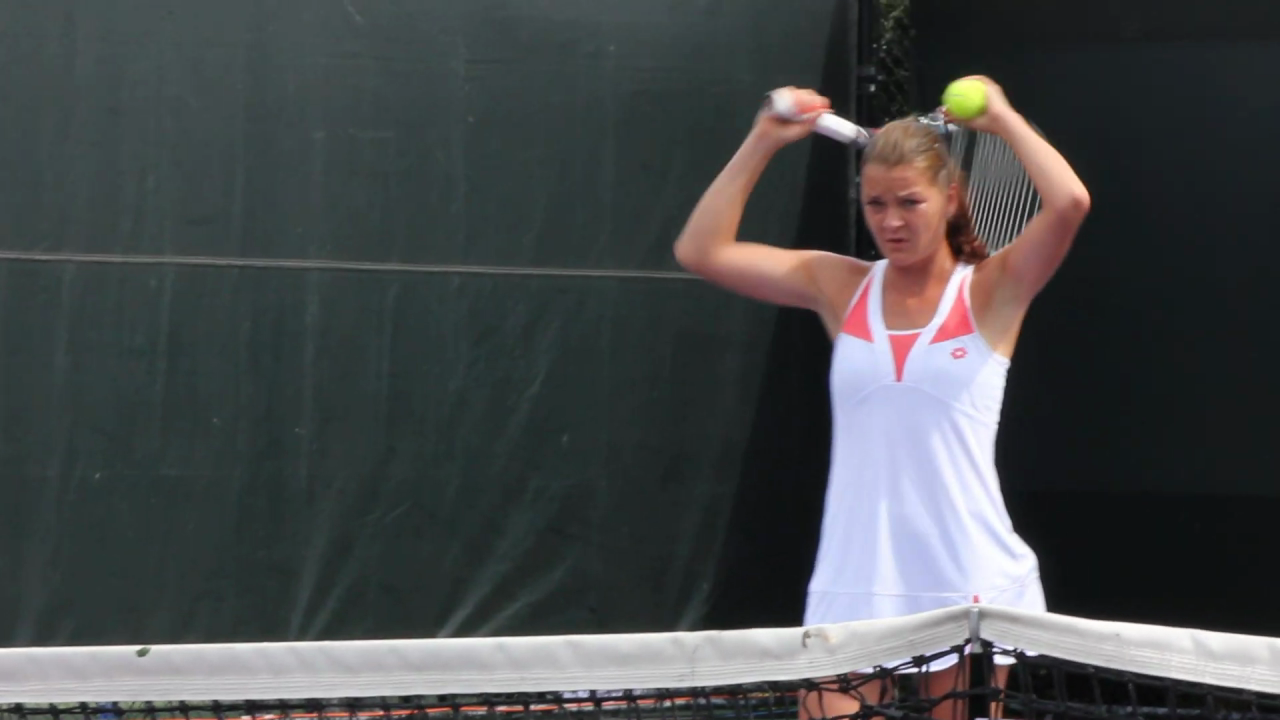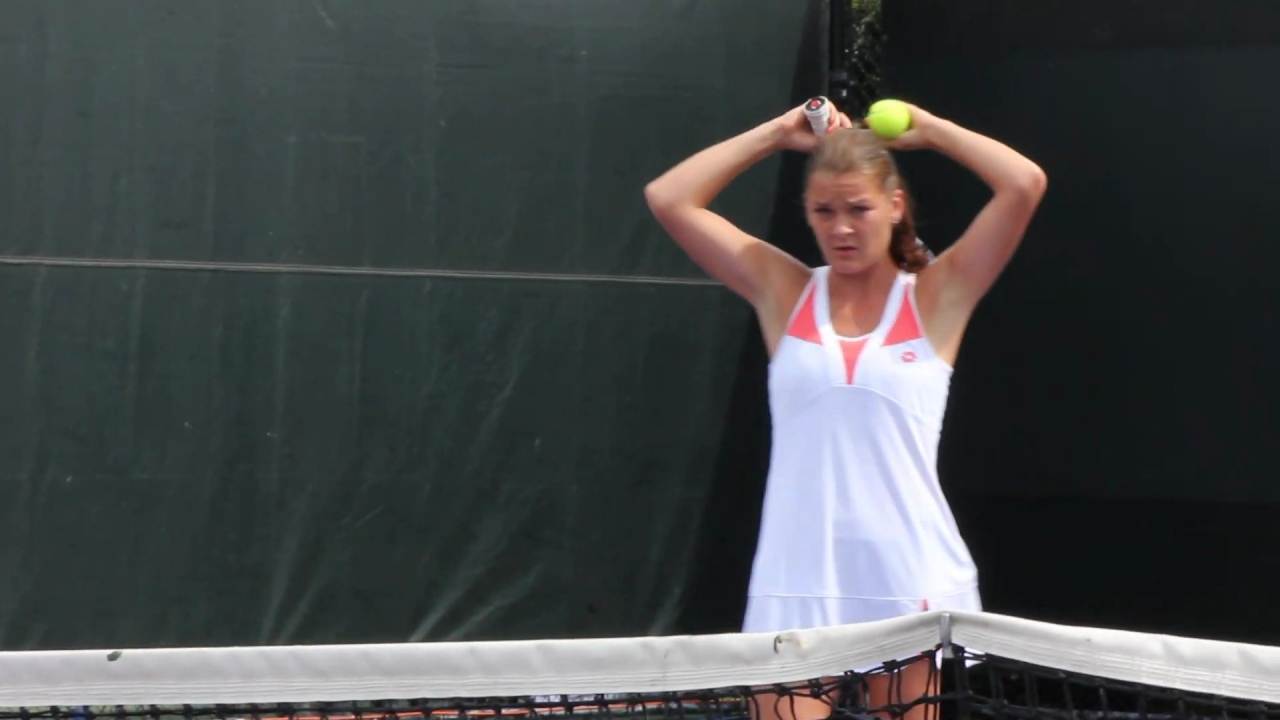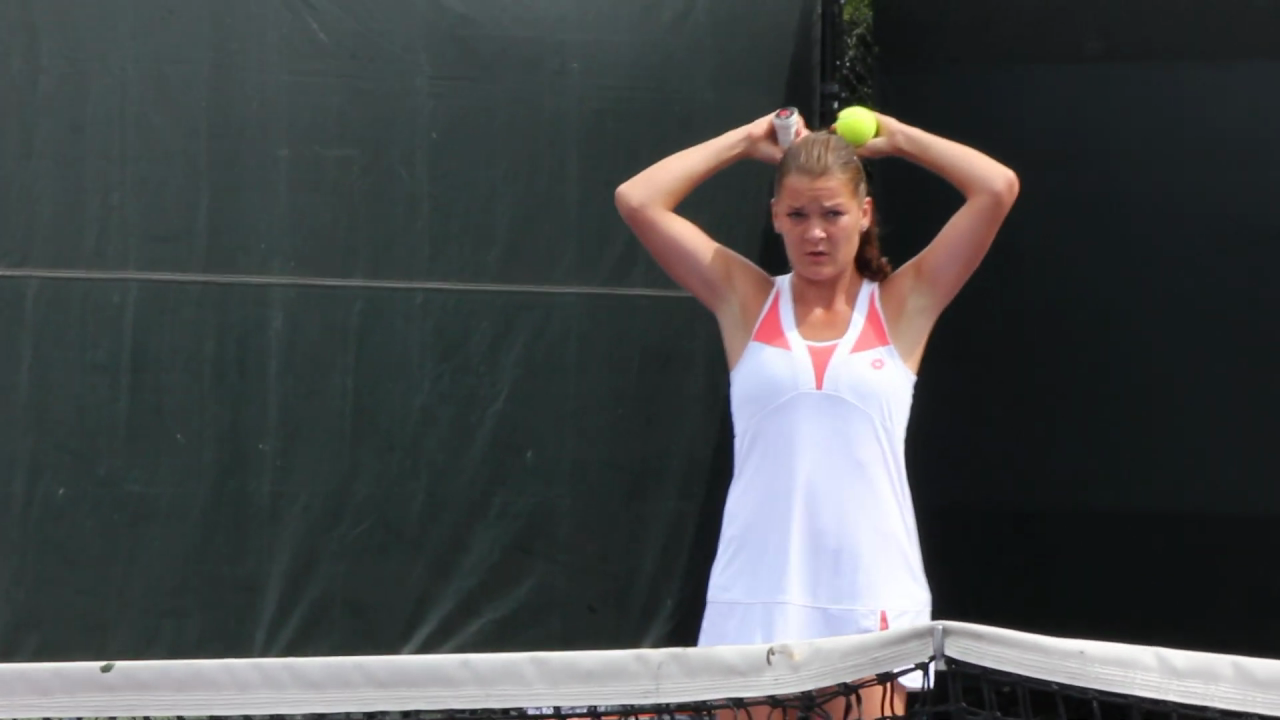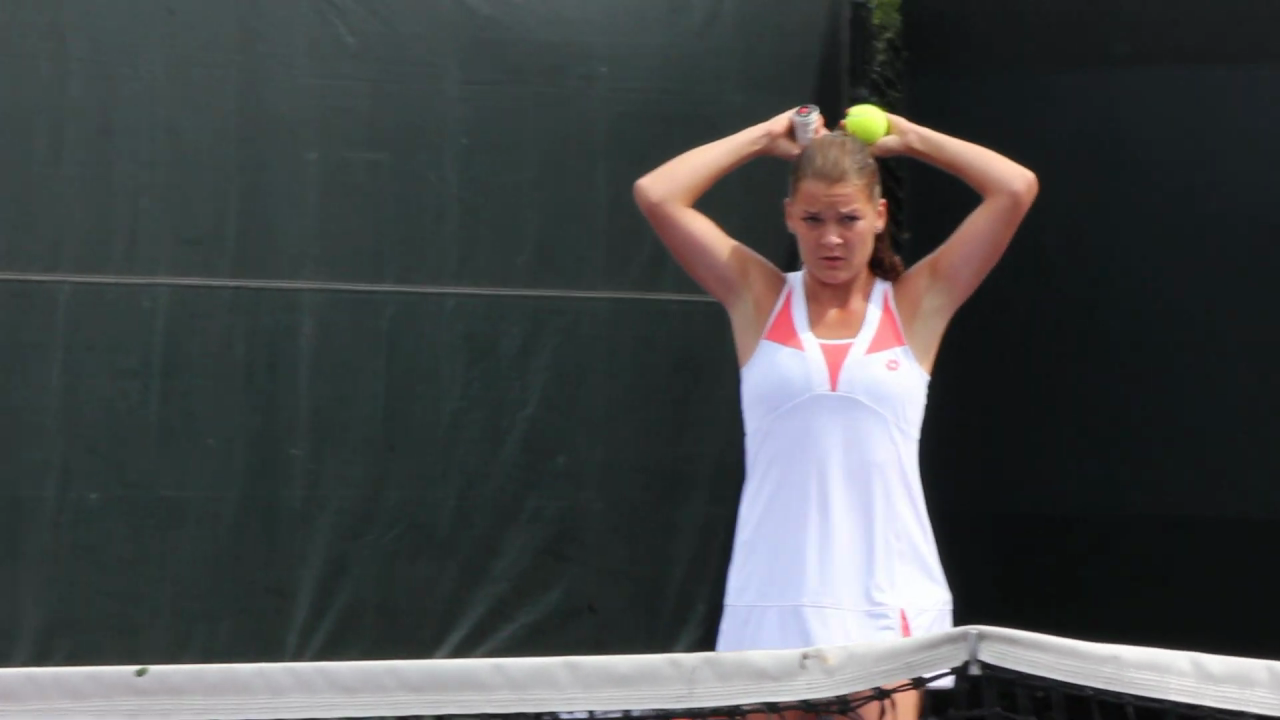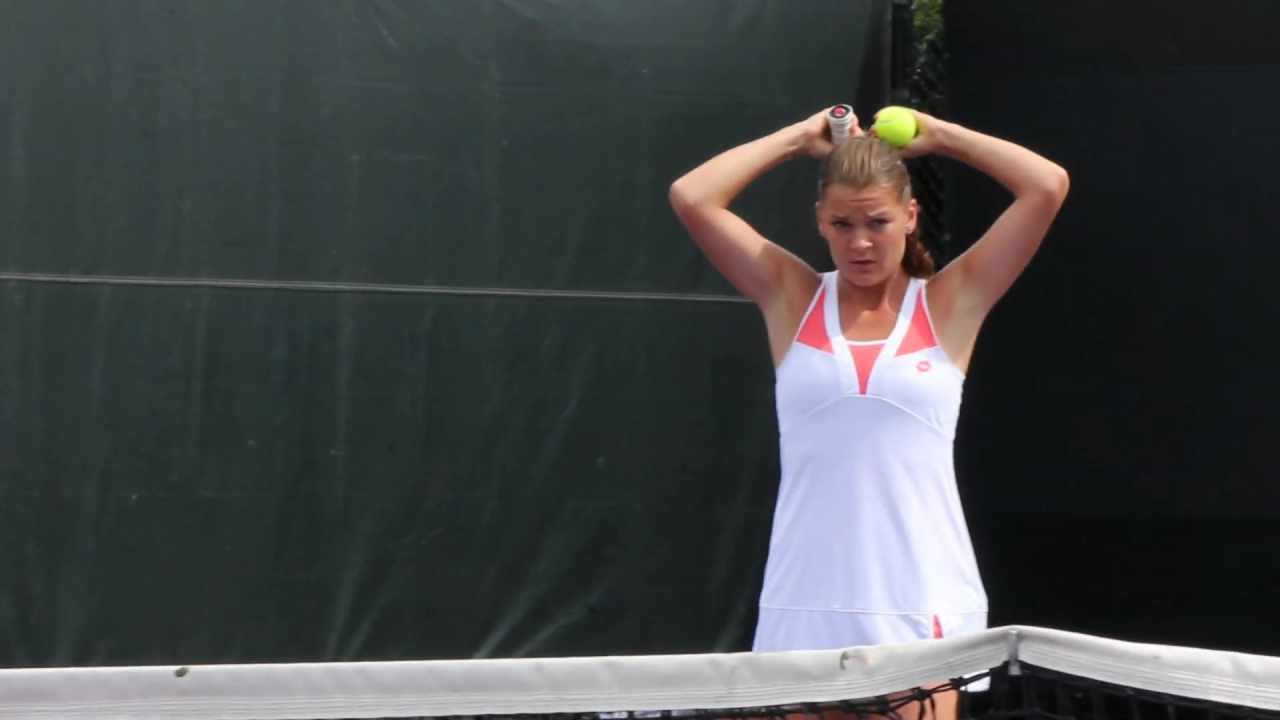
dt=0.2s
person 1, frame 1
left shoulder: (992, 291)
right shoulder: (839, 286)
left elbow: (1069, 204)
right elbow: (701, 252)
left wrist: (1002, 118)
right wrist: (766, 135)
left hip: (966, 582)
right hip: (853, 583)
person 1, frame 2
left shoulder: (936, 297)
right shoulder: (782, 290)
left elbow: (1025, 185)
right elbow: (667, 200)
left wrist: (927, 129)
right wrist: (779, 132)
left hip: (909, 589)
right hip: (795, 587)
person 1, frame 3
left shoulder: (901, 306)
right shoulder: (744, 299)
left elbow: (999, 188)
right elbow: (635, 201)
left wrist: (895, 136)
right wrist: (745, 140)
left hip: (868, 604)
right hip: (757, 598)
person 1, frame 4
left shoulder: (915, 305)
right shoulder: (757, 298)
left elbow: (1017, 188)
right elbow: (656, 195)
left wrist: (908, 137)
right wrist: (765, 137)
left hip: (885, 605)
right hip: (773, 603)
person 1, frame 5
left shoulder: (950, 304)
right shoulder: (792, 299)
left elbow: (1049, 185)
right elbow: (691, 198)
left wrist: (937, 135)
right wrist: (801, 136)
left hip: (921, 609)
right hip: (807, 605)
